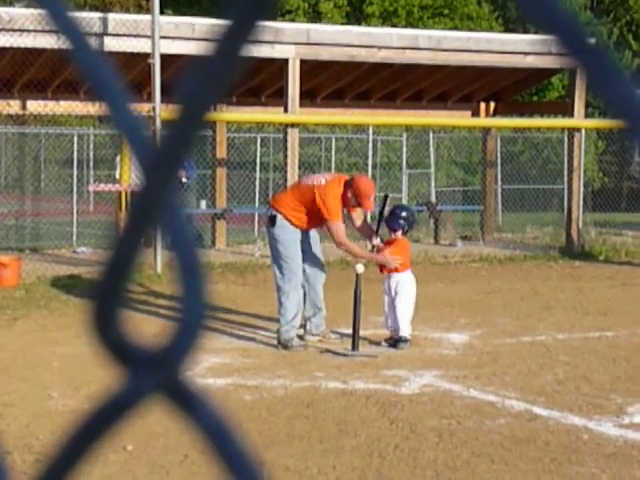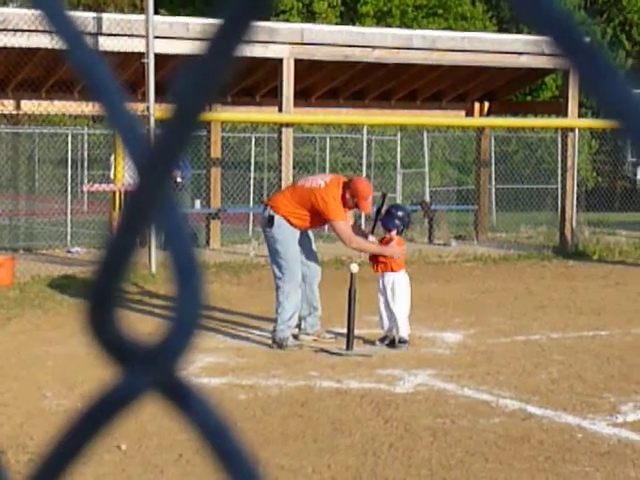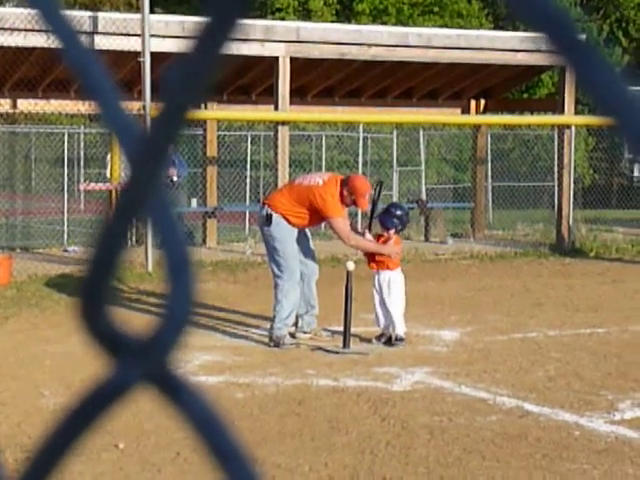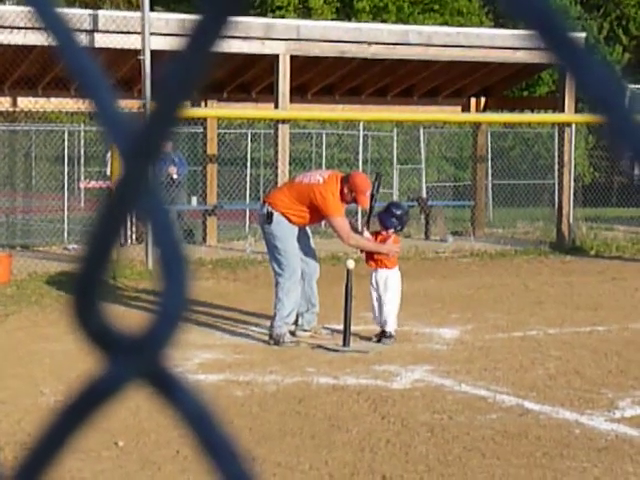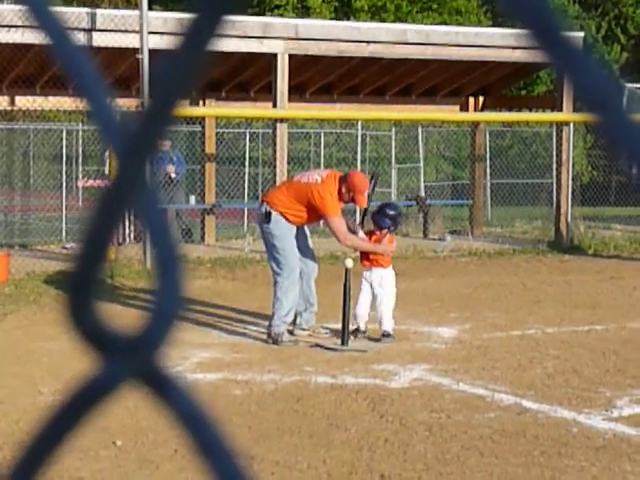
dt=0.2s
person 1, frame 1
left shoulder: (351, 188)
right shoulder: (330, 195)
left elbow: (359, 222)
right elbow: (342, 242)
left wrist: (376, 240)
right wrist: (376, 258)
left hip: (306, 222)
right hip: (283, 219)
left knee: (315, 275)
right knee: (292, 277)
left ankle: (314, 329)
right ankle: (286, 336)
person 1, frame 2
left shoulder: (346, 188)
right shoulder: (329, 197)
left elbow: (349, 225)
right elbow: (350, 241)
left wrist: (370, 240)
right wrist: (385, 250)
left hip: (298, 220)
right hip: (279, 219)
left knee: (311, 273)
right knee: (291, 277)
left ankle: (310, 328)
right ankle: (281, 335)
person 1, frame 3
left shoulder: (341, 186)
right shoulder: (327, 195)
left elbow: (344, 224)
right elbow: (348, 238)
left wrist: (368, 241)
right wrist: (383, 249)
left hip: (294, 219)
right hip: (275, 217)
left knee: (309, 271)
right knee: (290, 275)
left ankle: (306, 326)
right ankle: (278, 333)
person 1, frame 4
left shoulder: (340, 183)
right shoulder: (327, 193)
left elbow: (341, 221)
right elbow: (347, 237)
left wrist: (364, 238)
right wrist: (382, 248)
left hip: (294, 217)
right hip: (276, 216)
left knee: (310, 270)
right knee: (291, 273)
left ankle: (306, 325)
right ankle: (279, 331)
person 1, frame 5
left shoulder: (339, 181)
right shoulder: (325, 192)
left elbow: (337, 218)
right elbow: (344, 238)
left wrist: (360, 238)
right wrist: (378, 248)
left hip: (293, 216)
right hip: (275, 215)
left knee: (308, 268)
right knee: (289, 272)
left ankle: (304, 323)
right ankle: (277, 330)
person 2, frame 1
left shoulder: (402, 242)
right shoulder: (389, 242)
left elbow: (389, 253)
left wrist: (380, 246)
right wrist: (378, 249)
left hip: (403, 280)
right hip: (389, 279)
left knee: (402, 308)
right knee: (389, 308)
left ankle: (404, 336)
right ankle: (394, 334)
person 2, frame 2
left shoulder: (397, 242)
right shoulder: (383, 240)
left elbow: (385, 255)
right elbow: (374, 258)
left hip: (397, 279)
right hip: (384, 278)
left knee: (399, 309)
right knee: (384, 308)
left ankle: (403, 337)
right ankle: (389, 334)
person 2, frame 3
left shoulder: (394, 240)
right shoulder: (377, 238)
left elbow: (382, 253)
right elbow: (368, 253)
left hip: (392, 277)
right hip: (378, 276)
left knee: (394, 307)
right knee: (379, 306)
left ankle: (399, 335)
right ankle: (385, 332)
person 2, frame 4
left shoulder: (393, 239)
right shoulder: (375, 235)
left elbow: (380, 252)
left hip: (390, 275)
right hip: (376, 274)
left knee: (389, 305)
right knee: (377, 304)
left ankle: (390, 331)
right ankle: (383, 329)
person 2, frame 5
left shoulder: (388, 238)
right shoulder: (369, 234)
left elbow: (375, 252)
left wrist: (364, 239)
left hip: (384, 275)
right hip: (368, 273)
left knee: (384, 304)
right knee: (362, 302)
left ankle: (387, 330)
right ankle: (361, 327)
